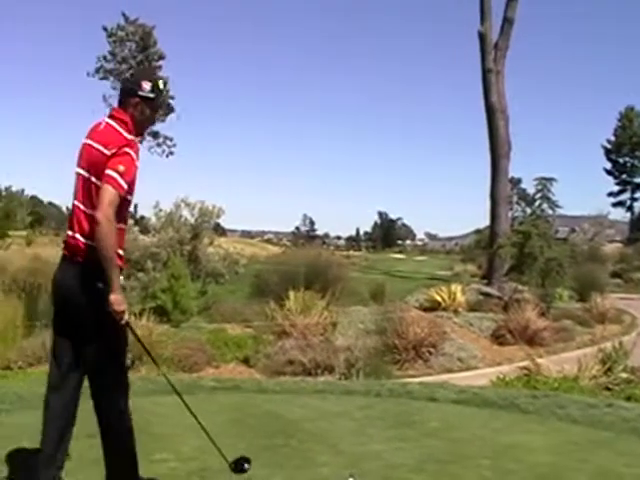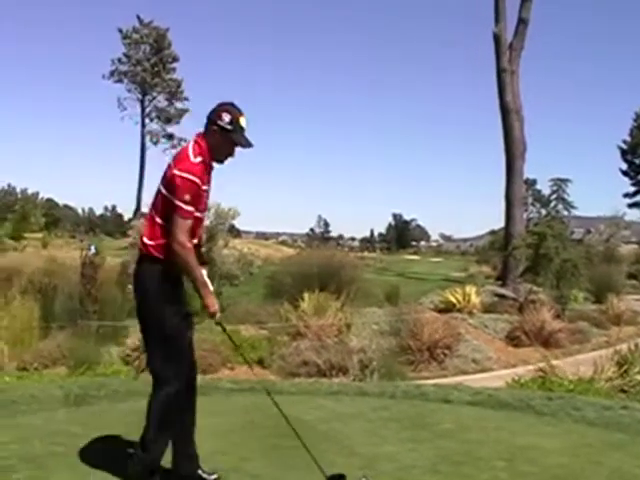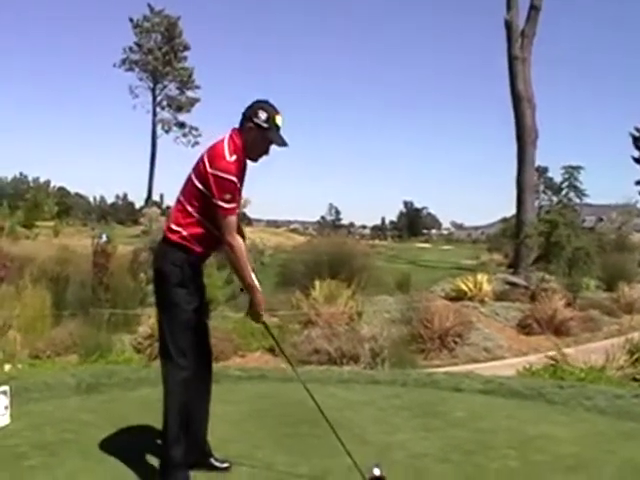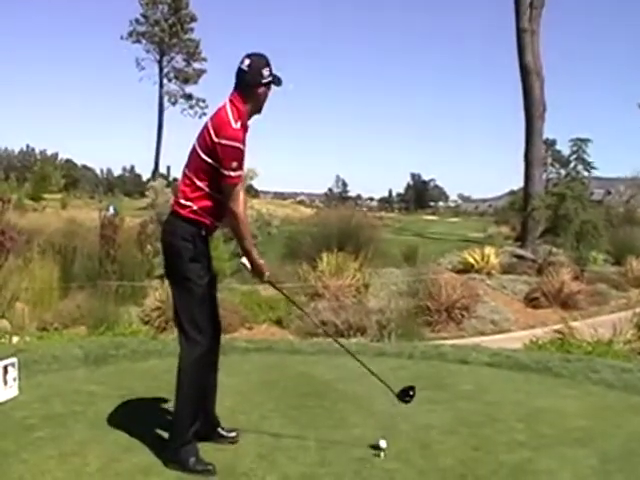
dt=0.7s
person 1, frame 1
left shoulder: (98, 132)
right shoulder: (124, 147)
right elbow: (104, 218)
right wrist: (115, 288)
left hip: (69, 271)
right hip: (92, 278)
left knee: (64, 383)
right knee: (111, 385)
person 1, frame 2
left shoulder: (199, 162)
right shoulder: (191, 169)
right elbow: (179, 242)
left wrist: (203, 276)
right wrist: (205, 293)
left hip: (166, 275)
right hip: (157, 277)
left knee: (184, 372)
right knee: (171, 375)
person 1, frame 3
left shoulder: (235, 158)
right shoulder: (224, 163)
left elbow: (233, 229)
right elbow: (229, 241)
left wrist: (249, 280)
right wrist: (254, 294)
left hip: (190, 264)
right hip: (176, 264)
left knee: (201, 361)
right knee: (181, 365)
left ankle: (195, 448)
person 1, frame 4
left shoulder: (231, 119)
right shoulder: (230, 130)
left elbow: (233, 195)
right elbow: (233, 206)
left wrist: (247, 246)
right wrist: (253, 257)
left hip: (195, 235)
right hip: (187, 236)
left knee: (210, 333)
right knee: (196, 339)
left ankle: (204, 421)
right ankle: (181, 445)
